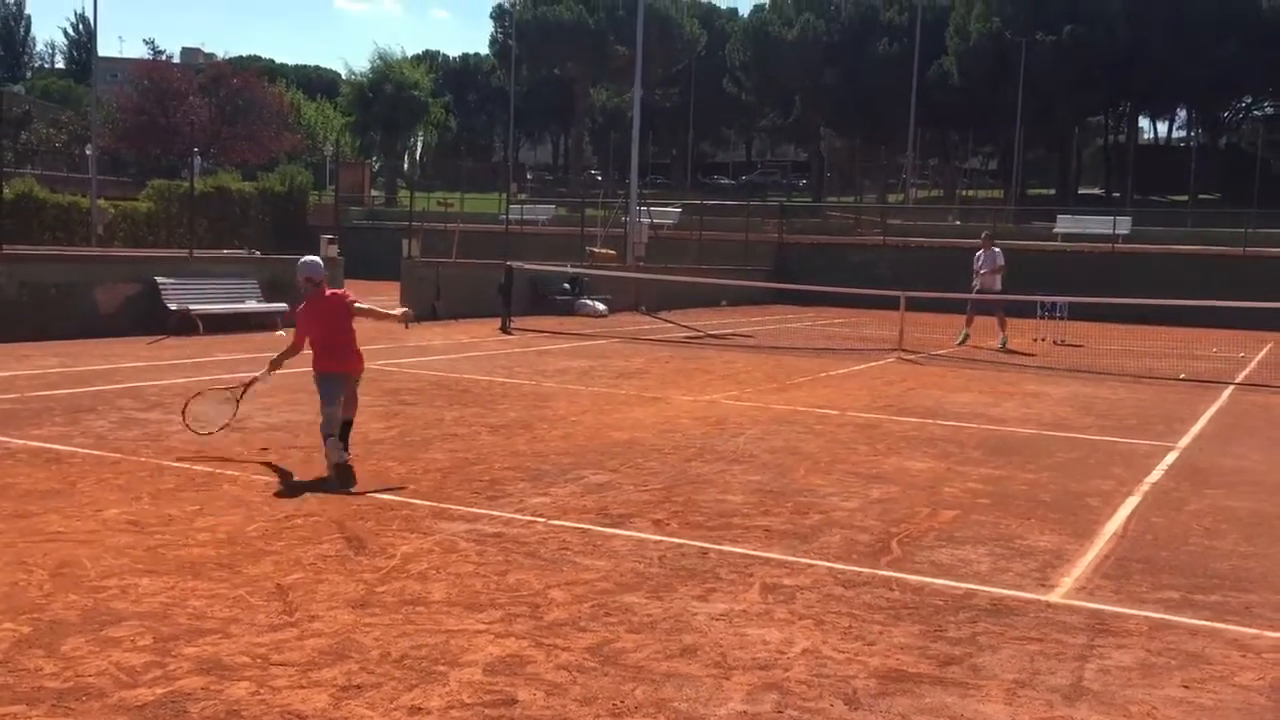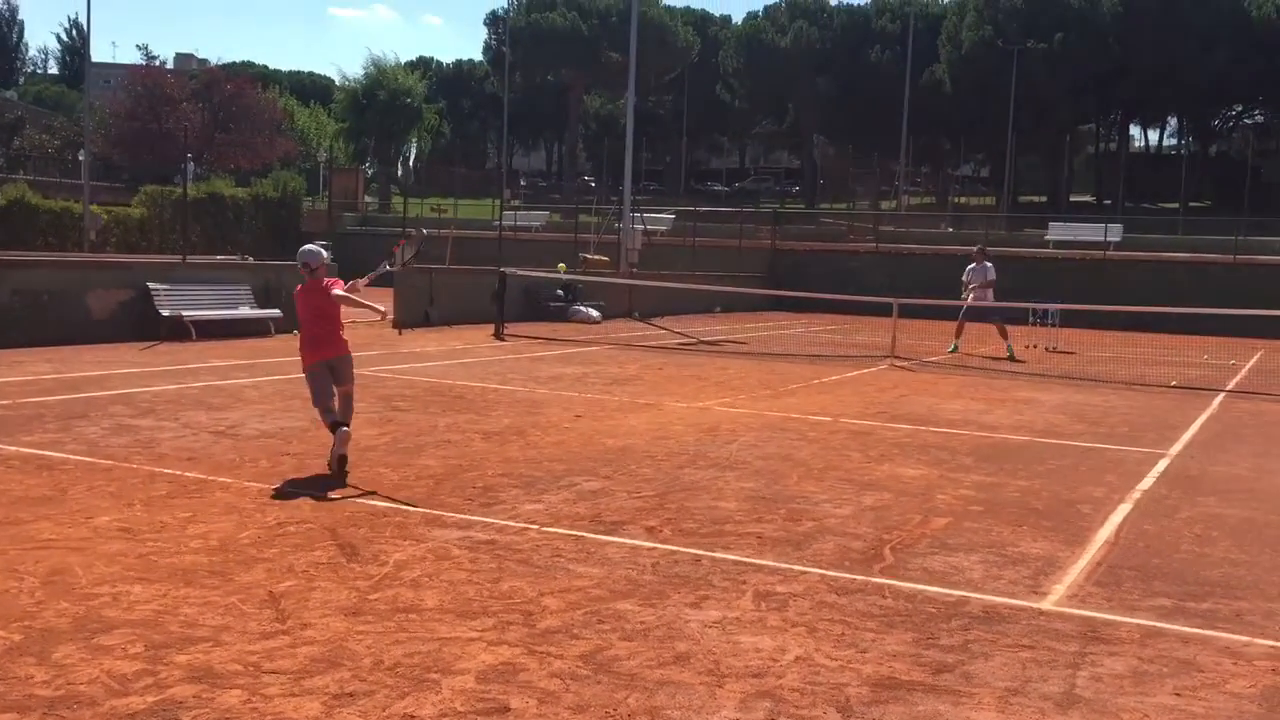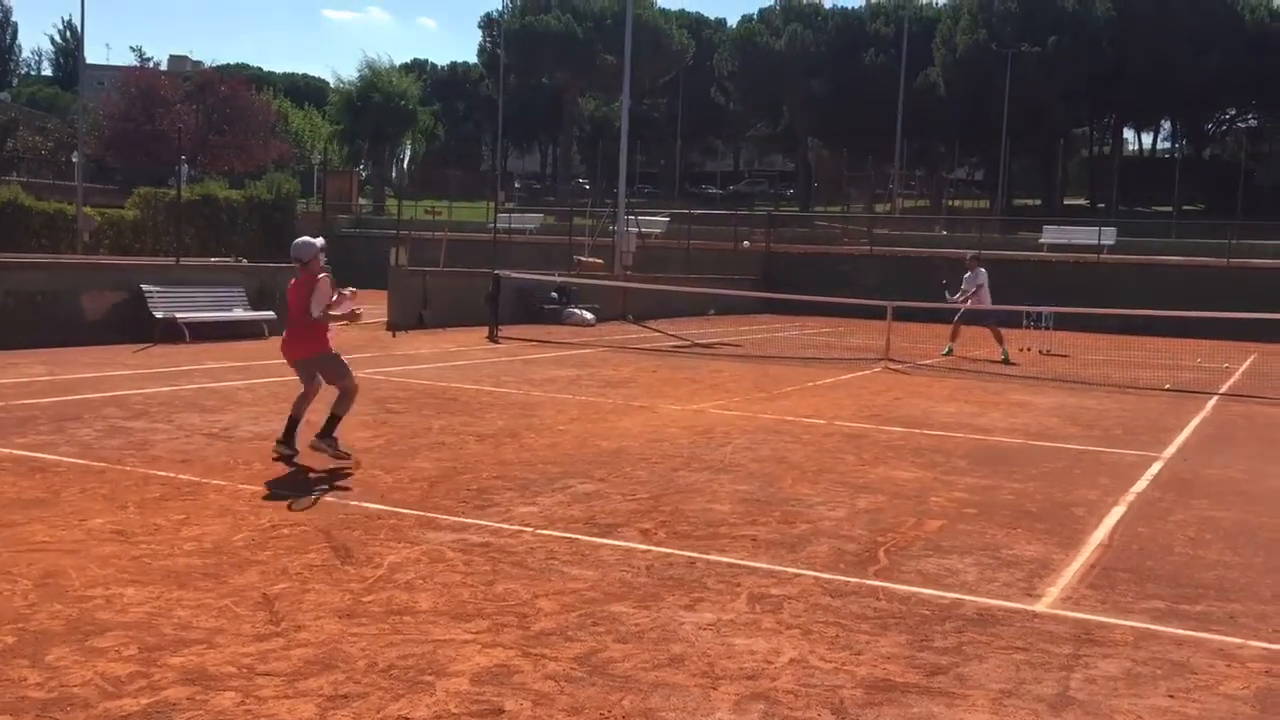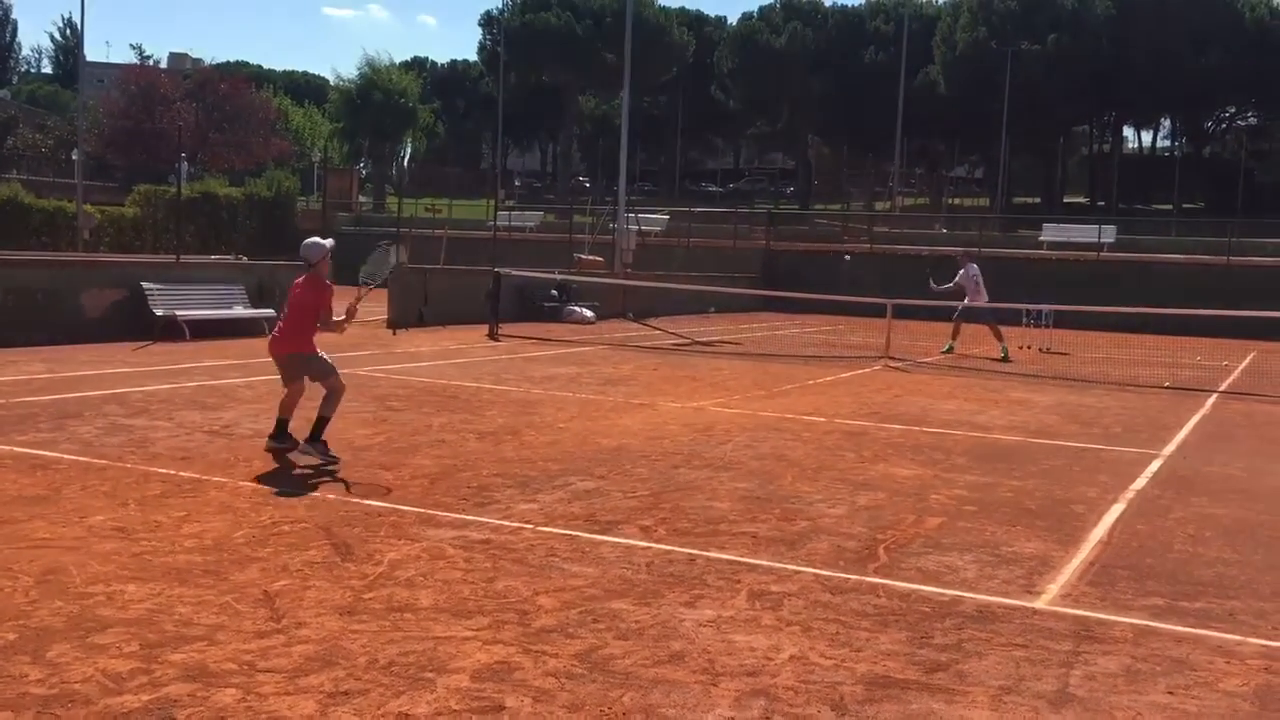
dt=0.2s
person 1, frame 1
left shoulder: (302, 312)
right shoulder: (341, 297)
left elbow: (295, 347)
right elbow: (359, 309)
left wrist: (277, 360)
right wrist: (393, 314)
left hip: (325, 366)
right hip: (351, 360)
left knee: (330, 414)
right knee: (349, 396)
left ankle: (332, 442)
right ankle: (341, 445)
person 1, frame 2
left shoulder: (299, 292)
right shoulder: (330, 285)
right elbow: (339, 297)
left wrist: (349, 287)
right wrist: (373, 307)
left hip: (311, 353)
right hip: (336, 348)
left knee: (325, 405)
right knee: (346, 396)
left ankle: (338, 431)
right ankle: (339, 452)
person 1, frame 3
left shoulder: (295, 284)
right shoulder: (321, 279)
right elbow: (314, 314)
left wrist: (337, 299)
right wrist: (346, 317)
left hip: (291, 347)
right hip: (315, 346)
left knee: (310, 389)
right knee: (349, 388)
left ankle: (286, 440)
right ankle: (325, 436)
person 1, frame 4
left shoulder: (298, 285)
right shoulder: (324, 287)
right elbow: (326, 324)
left wrist: (334, 325)
right wrist: (347, 319)
left hip: (278, 345)
right hip: (297, 347)
left knee: (294, 390)
right knee: (336, 387)
left ankle: (278, 436)
right ankle: (314, 440)
